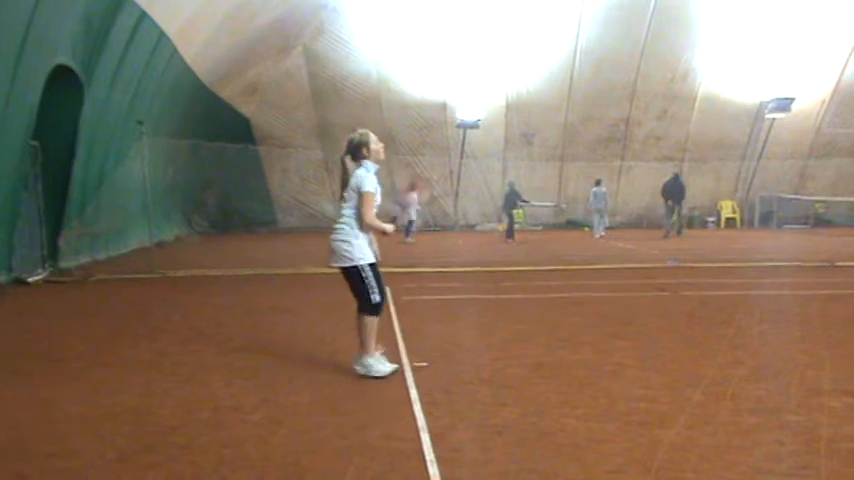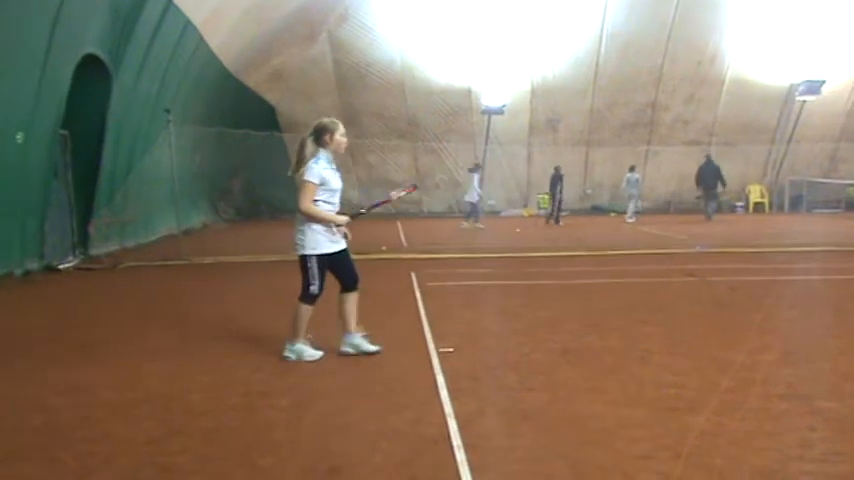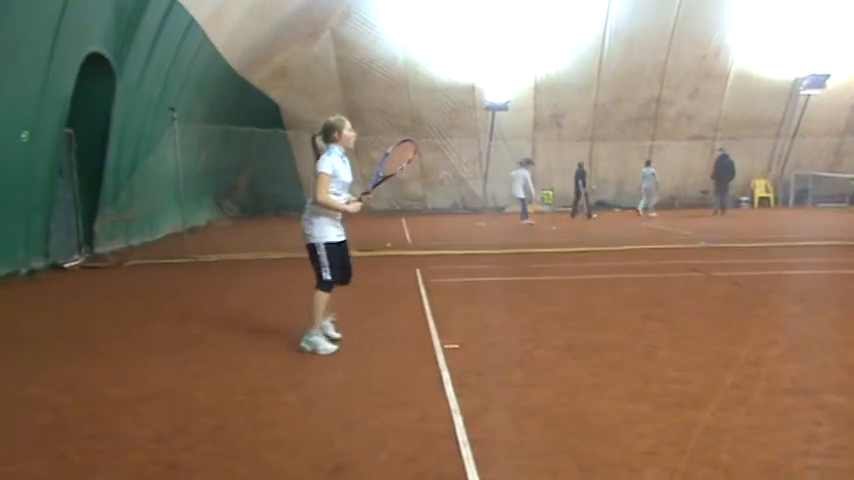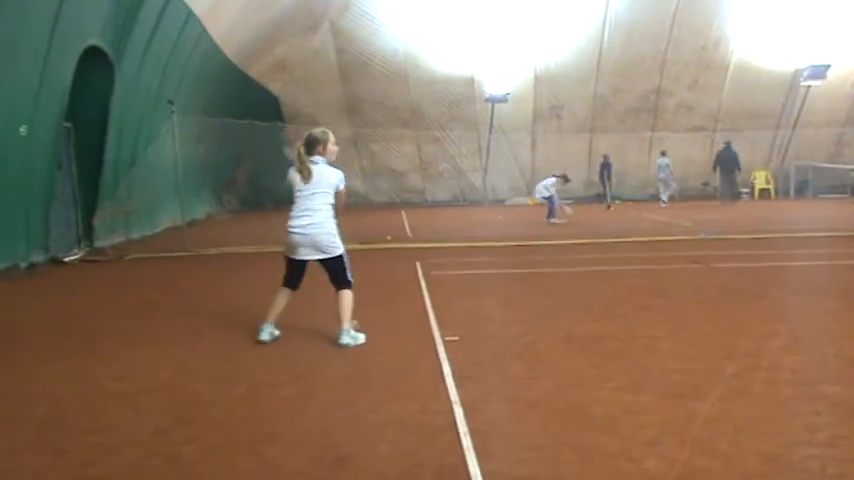
dt=0.7s
person 1, frame 1
left shoulder: (364, 174)
right shoulder: (367, 176)
right elbow: (367, 221)
left wrist: (372, 240)
right wrist: (386, 228)
left hip: (356, 245)
right hip: (351, 246)
left knee: (369, 302)
right knee: (375, 300)
left ankle: (367, 357)
right ankle: (368, 358)
person 1, frame 2
left shoulder: (330, 165)
right shoulder: (315, 167)
right elbow: (304, 207)
left wrist: (339, 225)
right wrist: (336, 219)
left hip: (330, 237)
right hip: (314, 237)
left knee: (351, 282)
right knee: (313, 291)
left ankle: (351, 338)
right ankle: (295, 345)
person 1, frame 3
left shoulder: (343, 160)
right shoulder: (328, 159)
right elbow: (321, 196)
left wrist: (354, 201)
right wrist: (348, 208)
left hip: (333, 226)
right hip: (319, 225)
left knee: (344, 275)
right knee: (327, 279)
left ankle: (322, 323)
right ankle: (312, 337)
person 1, frame 4
left shoulder: (294, 172)
right shoulder: (335, 175)
right elbow: (339, 200)
left hip: (297, 235)
right hip: (325, 236)
left knee: (289, 284)
right knee: (344, 284)
left ankle: (267, 329)
right ankle: (347, 332)
